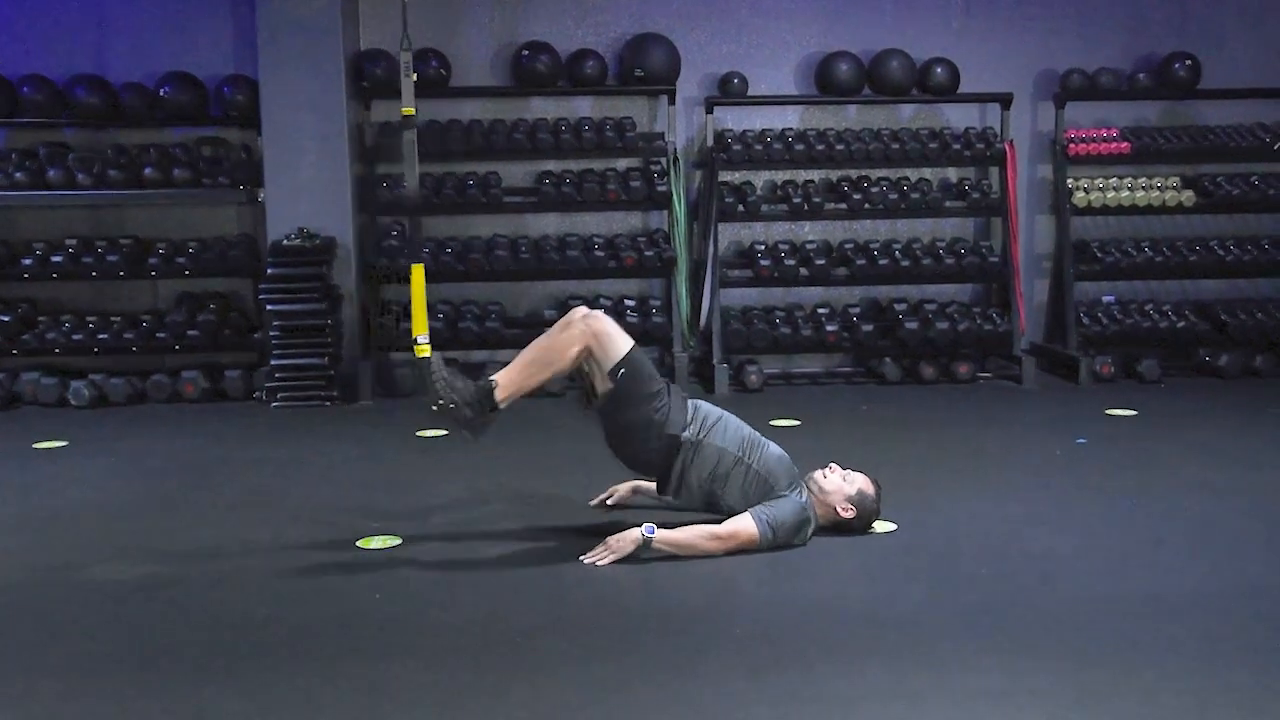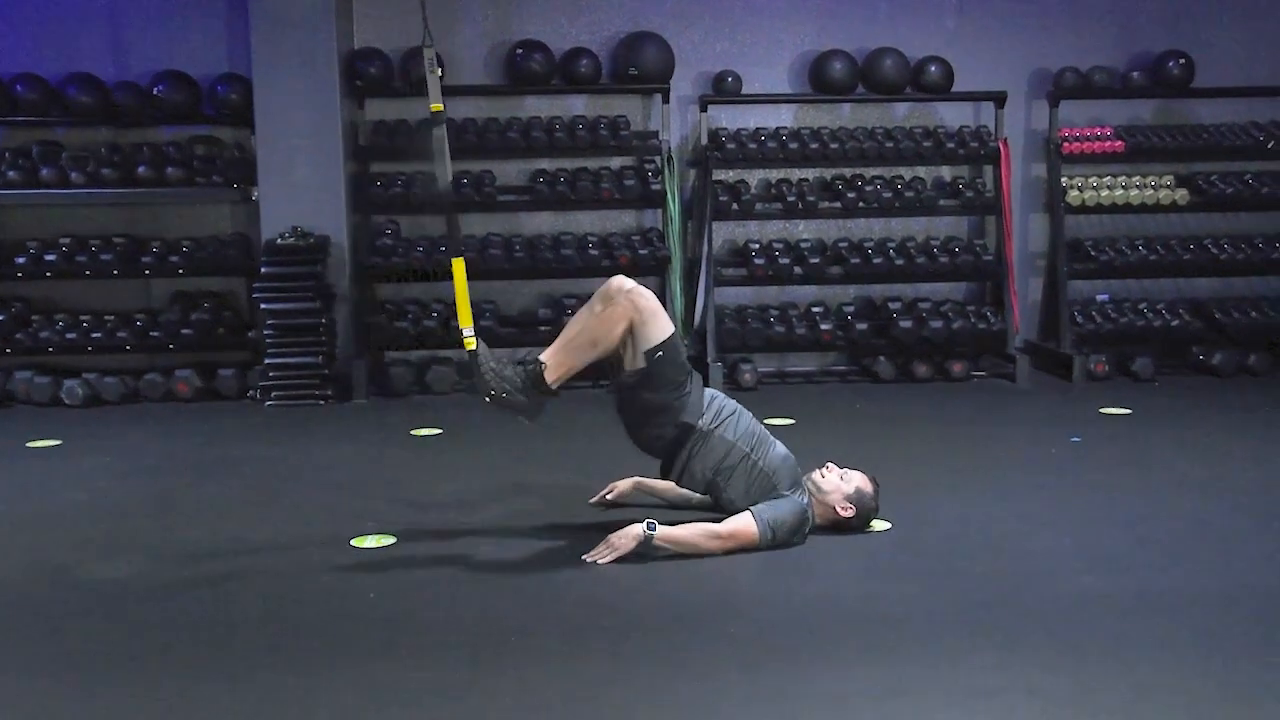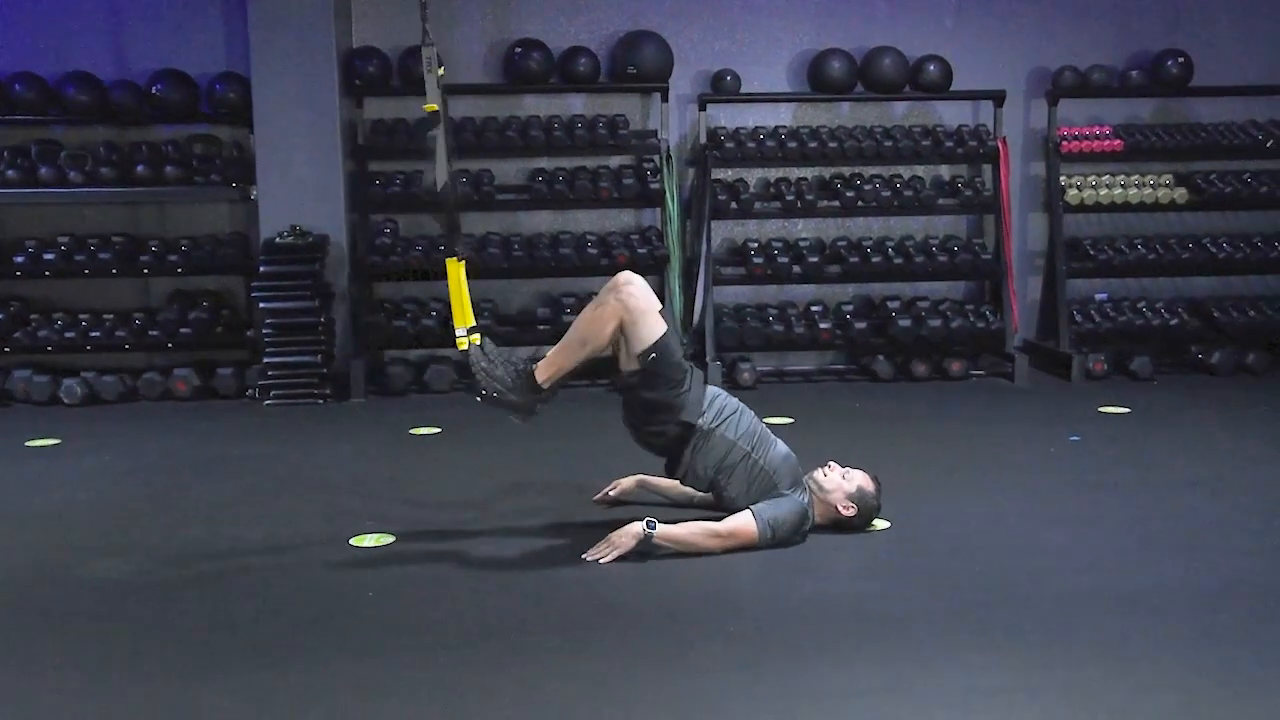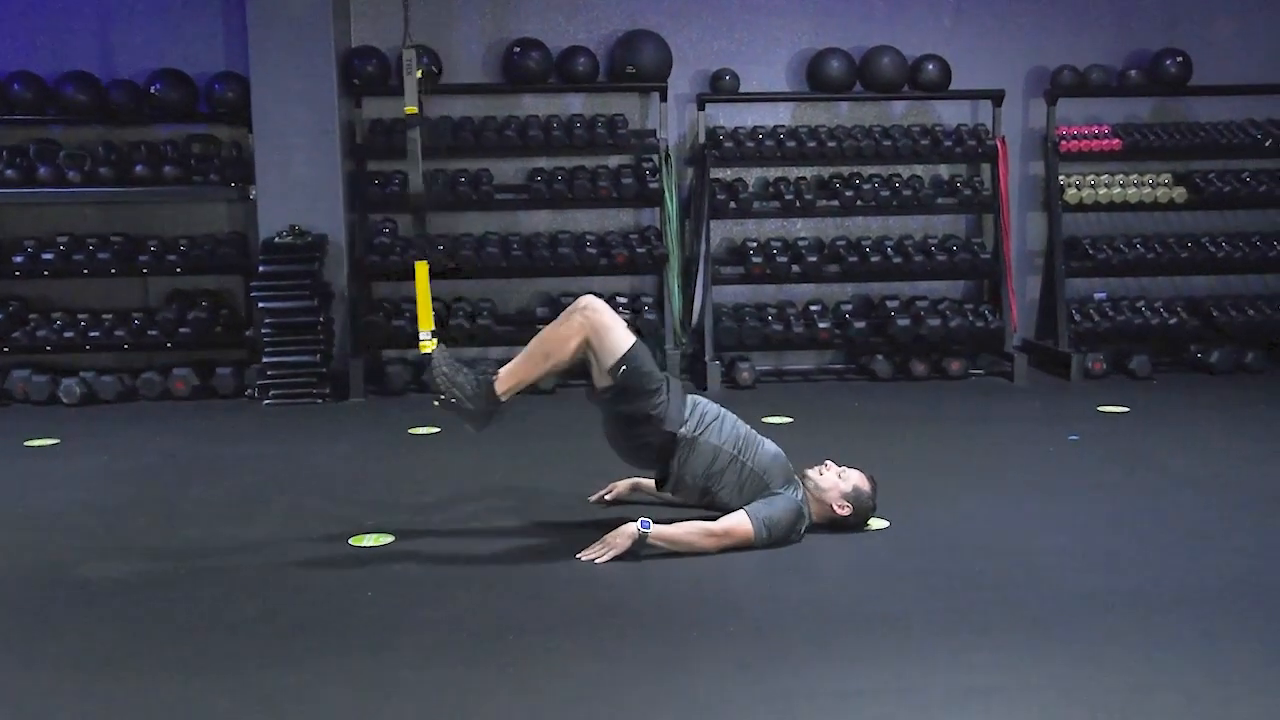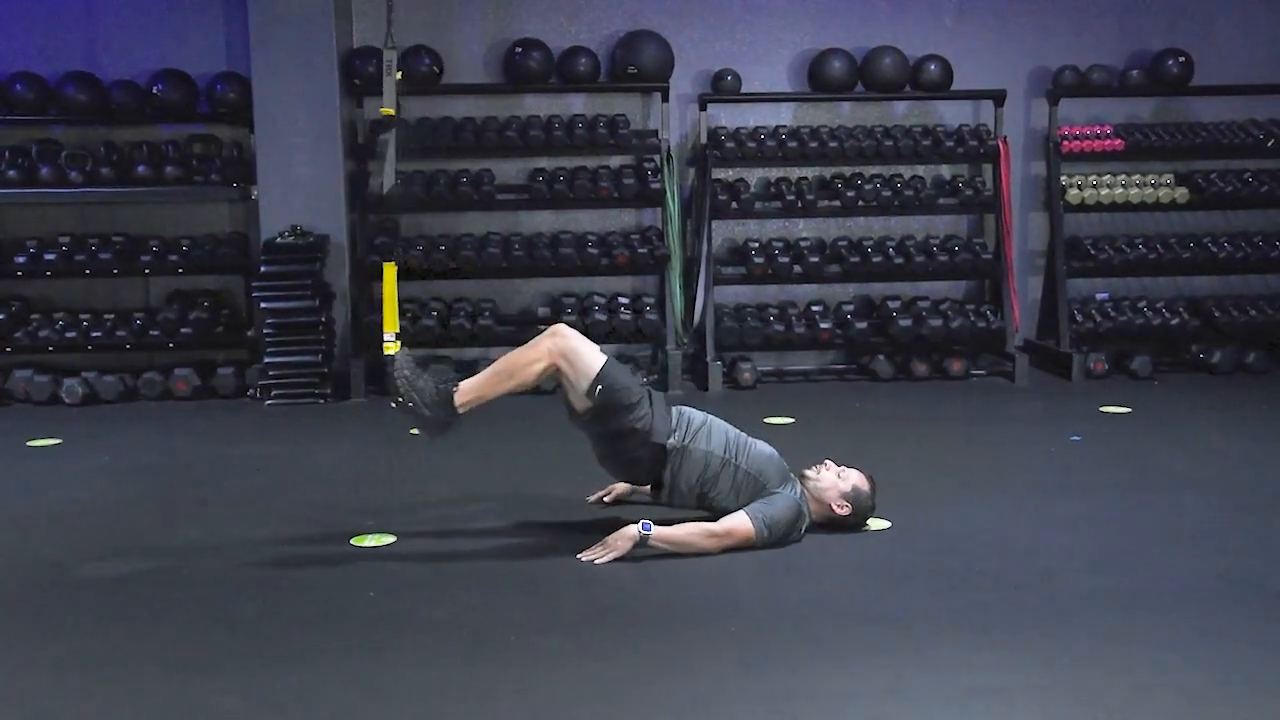
dt=0.2s
person 1, frame 1
left shoulder: (795, 517)
right shoulder: (793, 490)
left elbow: (724, 537)
left wrist: (645, 535)
right wrist: (641, 487)
left hip: (668, 438)
right hip: (679, 426)
left knee: (592, 325)
right knee: (579, 318)
left ankle: (485, 400)
right ankle: (484, 394)
person 1, frame 2
left shoulder: (793, 516)
right shoulder: (792, 493)
left elbow: (724, 537)
left wrist: (646, 532)
left hip: (678, 425)
right hip: (689, 418)
left knee: (634, 301)
right knee: (618, 288)
left ankle: (537, 383)
right ankle: (534, 373)
person 1, frame 3
left shoulder: (794, 516)
right shoulder: (794, 494)
left elbow: (723, 535)
left wrist: (646, 531)
left hip: (679, 420)
right hip: (693, 413)
left knee: (626, 297)
right knee: (627, 285)
left ankle: (531, 383)
right ankle: (533, 375)
person 1, frame 4
left shoulder: (788, 515)
right shoulder: (788, 492)
left elbow: (718, 533)
left wrist: (640, 530)
left hip: (663, 430)
right hip: (676, 420)
left knee: (589, 313)
right knee: (590, 313)
left ankle: (489, 393)
right ankle: (494, 387)
person 1, frame 5
left shoulder: (789, 513)
right shoulder: (787, 489)
left elbow: (719, 534)
left wrist: (641, 531)
left hip: (653, 444)
right hip: (665, 431)
left knee: (559, 342)
right knee: (561, 343)
left ankle: (448, 403)
right ankle: (453, 395)
